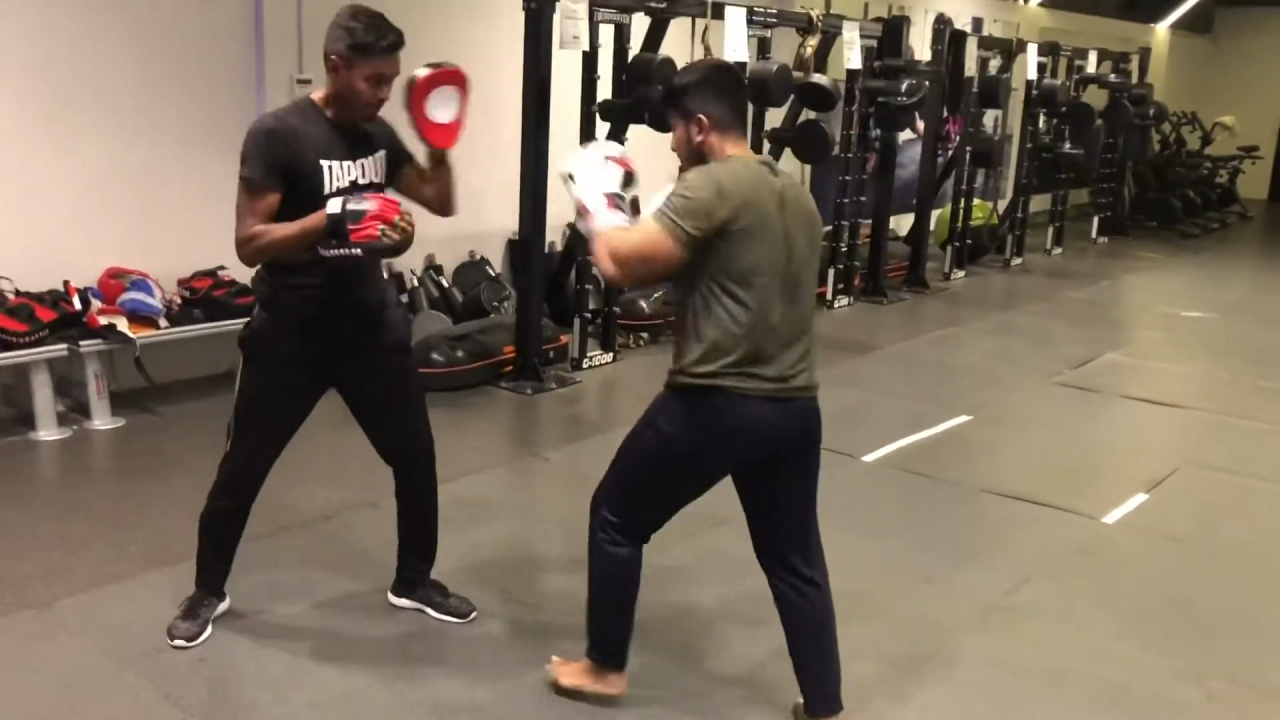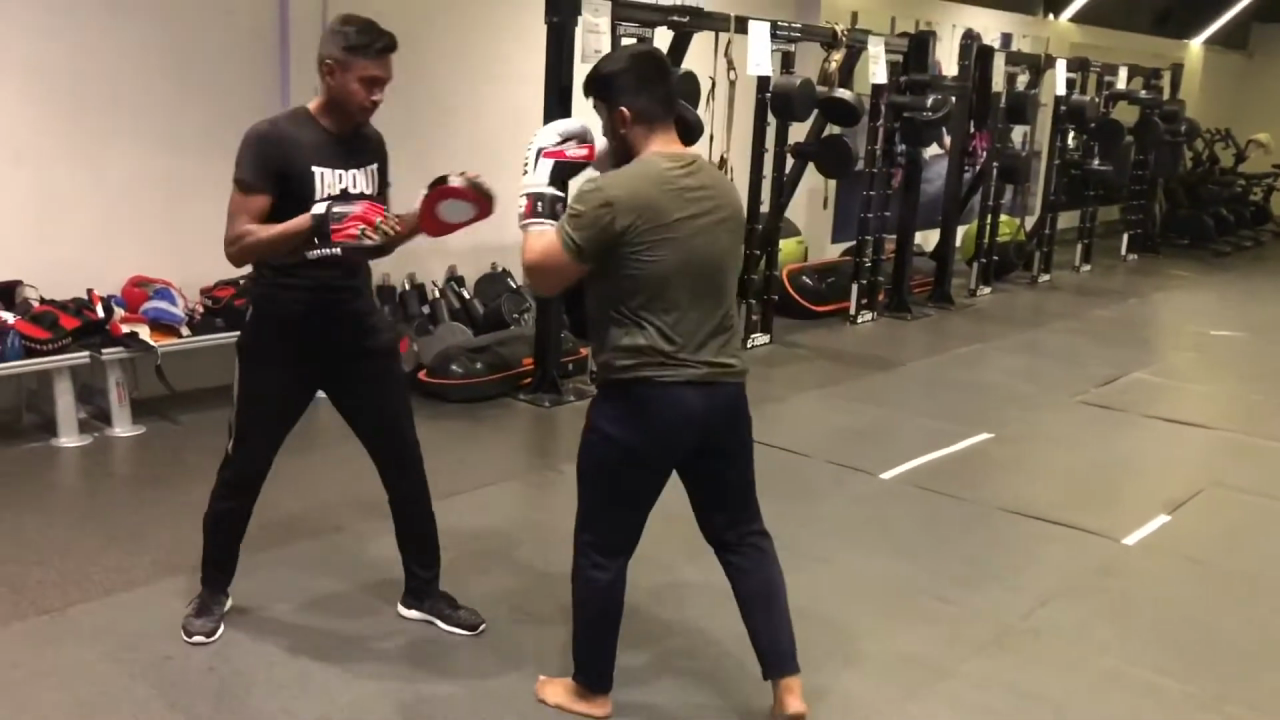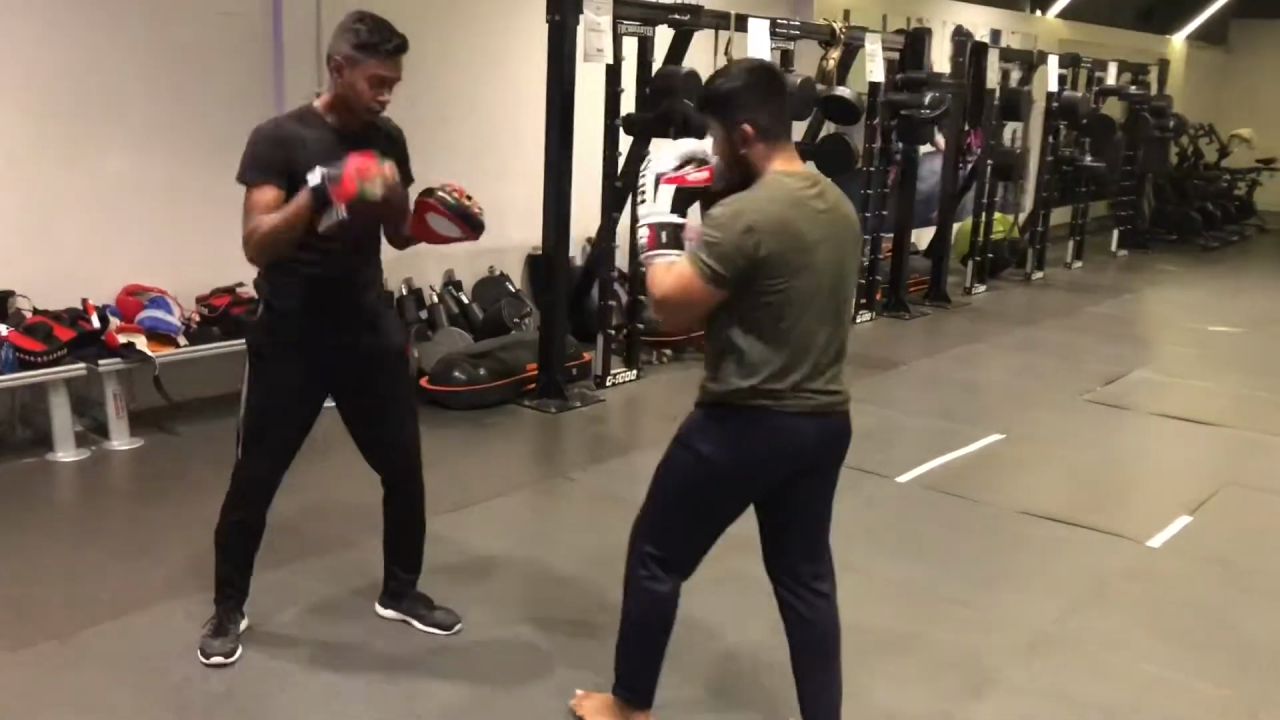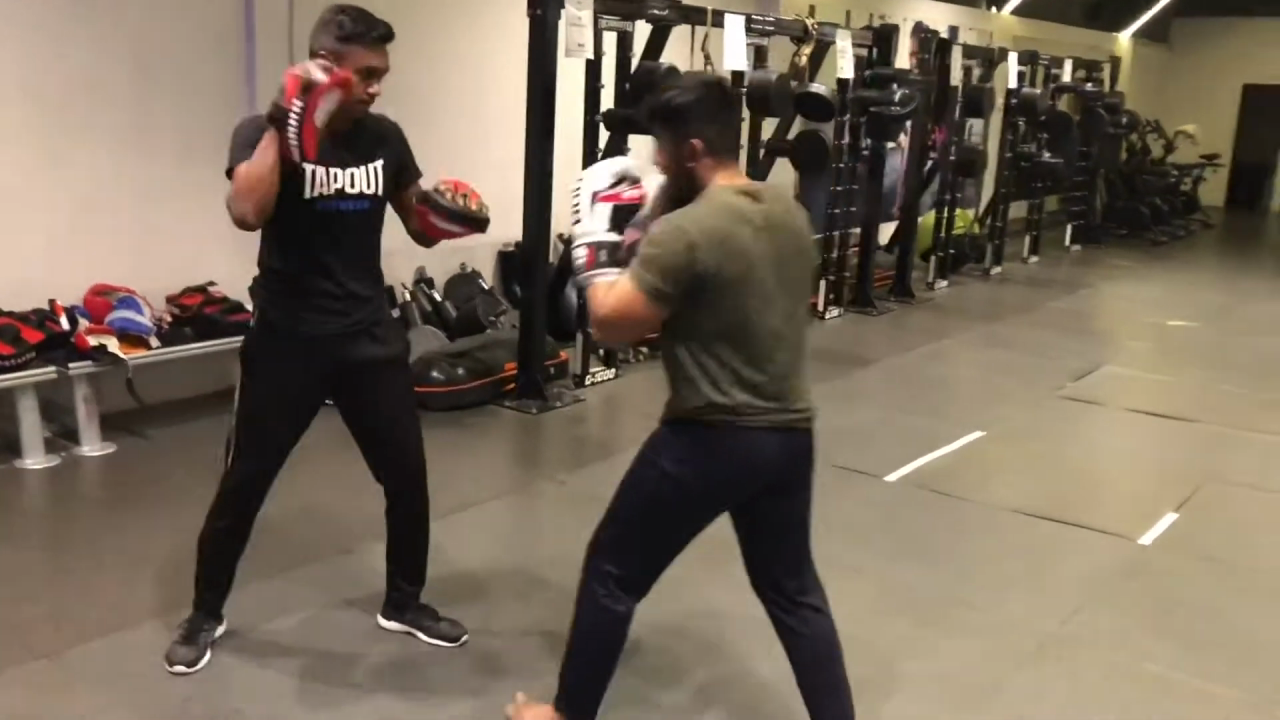
dt=0.4s
person 1, frame 1
left shoulder: (713, 188)
right shoulder: (794, 195)
left elbow: (622, 262)
left wrist: (593, 194)
right wrist: (663, 220)
left hip: (712, 405)
right hip: (793, 407)
left knee: (614, 519)
right knee: (795, 559)
left ankle: (603, 667)
person 1, frame 2
left shoulder: (612, 194)
right shoulder: (721, 187)
left elbow: (540, 274)
left wrist: (540, 183)
left hip: (640, 402)
right hip: (722, 394)
left knee: (601, 550)
right knee: (742, 537)
person 1, frame 3
left shoulder: (746, 216)
right shoulder: (838, 206)
left elbow: (670, 306)
left wrist: (657, 214)
right wrist: (712, 188)
left hip: (744, 425)
right hip: (824, 423)
left knee: (656, 559)
right knee: (806, 576)
person 1, frame 4
left shoulder: (686, 232)
right shoulder: (787, 215)
left elbow: (610, 321)
left wrist: (597, 231)
right wrist: (660, 199)
left hip: (708, 442)
right hip: (788, 436)
left knee: (612, 574)
right knee: (794, 588)
person 2, frame 1
left shoulder: (378, 135)
right shoulder: (278, 134)
left elbow: (442, 201)
right elbow: (251, 245)
left wrist: (437, 142)
right wrist: (336, 219)
left hip: (372, 326)
right hip: (289, 331)
left knee: (415, 455)
right knee: (244, 466)
left ankle: (415, 578)
right ankle: (207, 594)
person 2, frame 2
left shoulder: (370, 143)
right shoulder: (272, 141)
right elbow: (239, 246)
left wrist: (428, 218)
right wrist: (321, 218)
left hip: (358, 330)
right hip: (282, 337)
left knee: (405, 463)
right knee: (243, 470)
left ankle: (423, 591)
right ankle: (214, 591)
person 2, frame 3
left shoulder: (387, 139)
right shoulder: (278, 138)
right elbow: (257, 246)
right wrist: (321, 188)
left hip: (370, 331)
right hip: (291, 337)
left knee: (403, 467)
right knee: (255, 478)
left ankle: (400, 590)
right ankle: (228, 610)
person 2, frame 4
left shoulder: (385, 137)
right shoulder: (265, 132)
left elbow: (420, 229)
right elbow: (246, 213)
right wrist: (281, 119)
left hip: (369, 336)
right hip: (288, 339)
left knee: (406, 474)
right knee: (244, 483)
left ankle: (403, 602)
right ankle: (205, 615)
